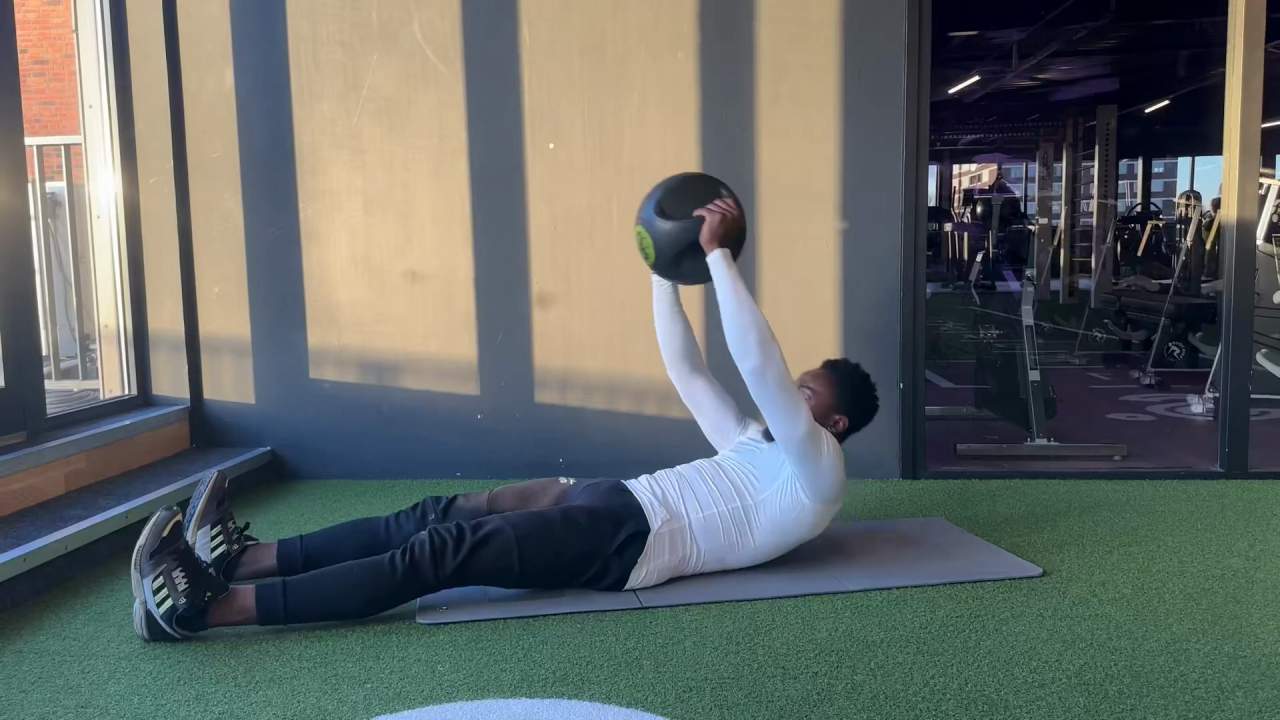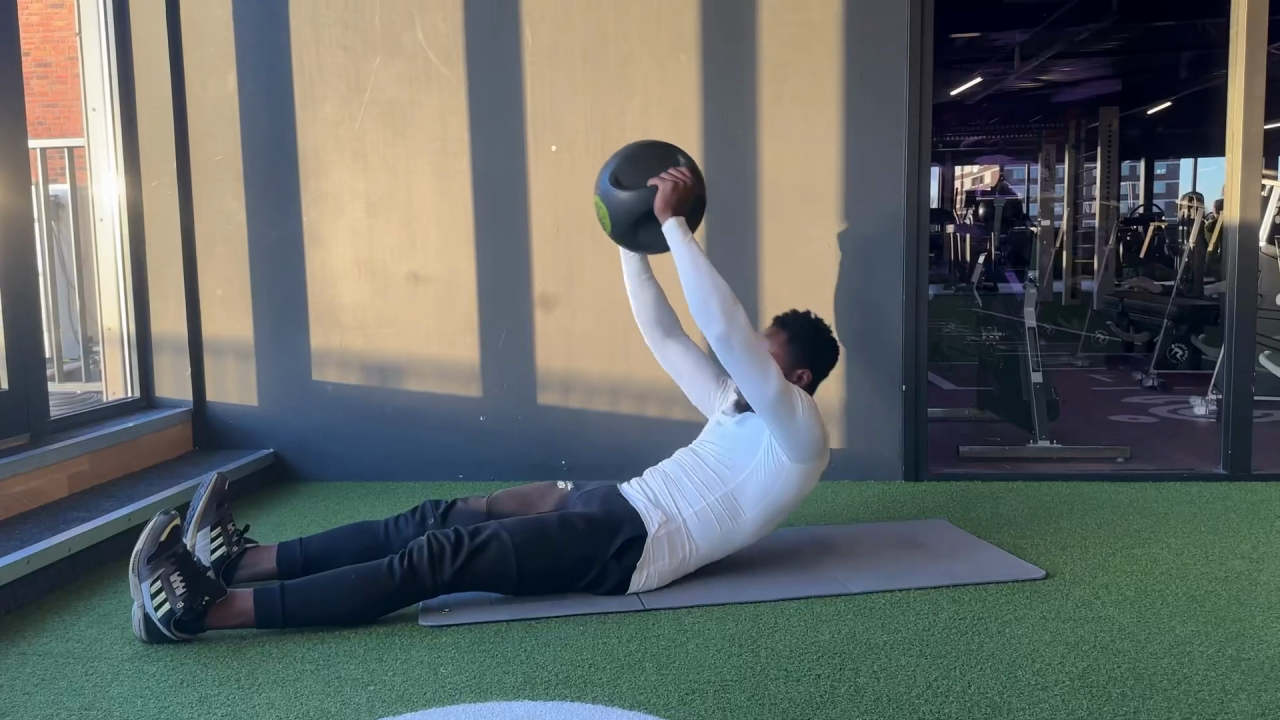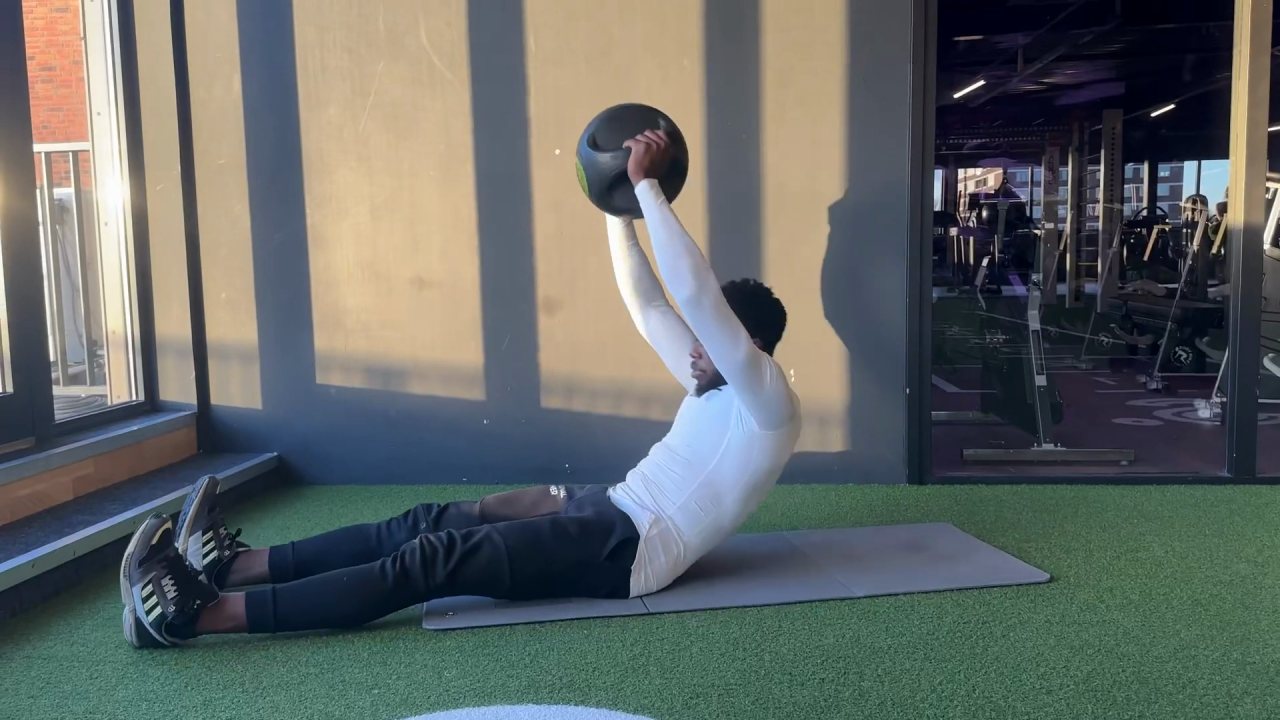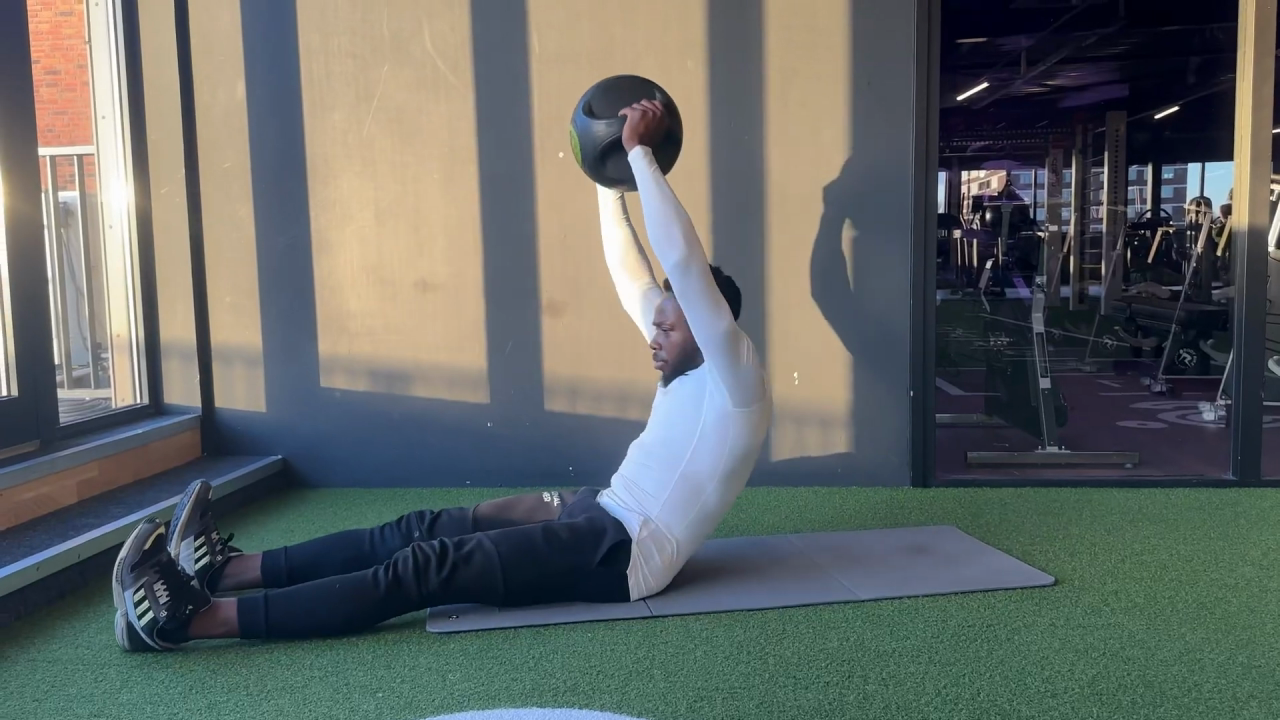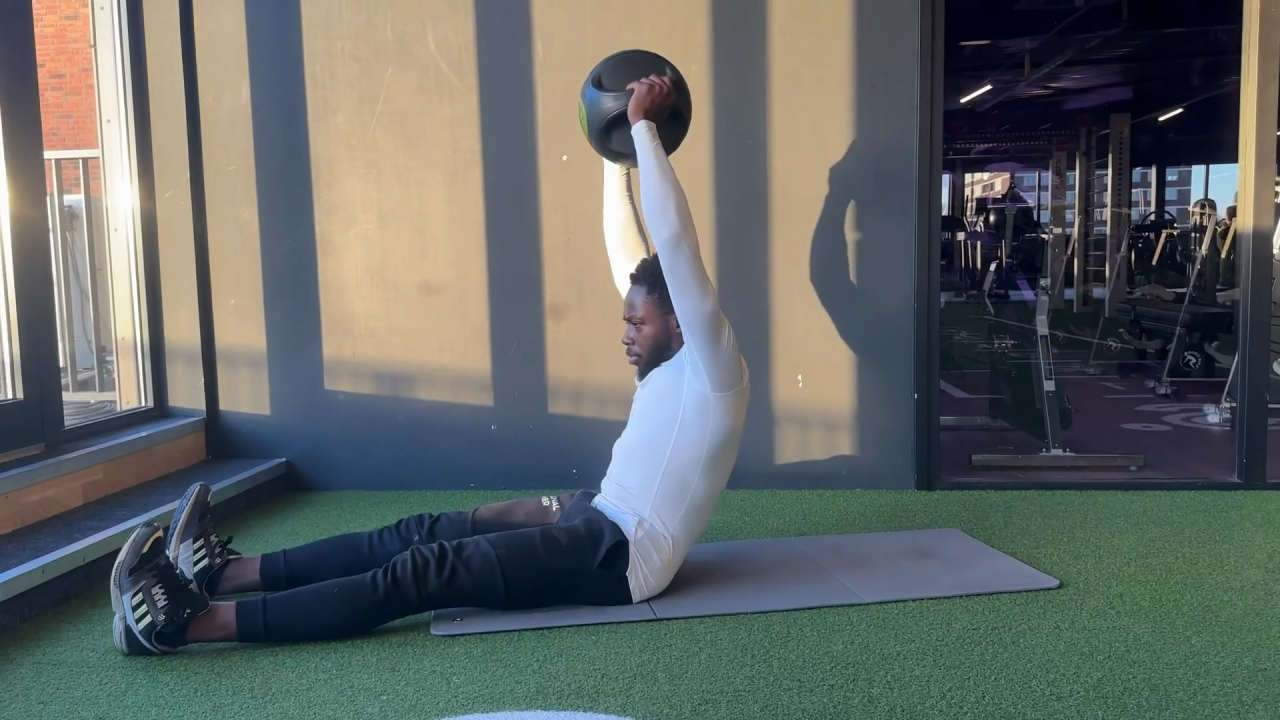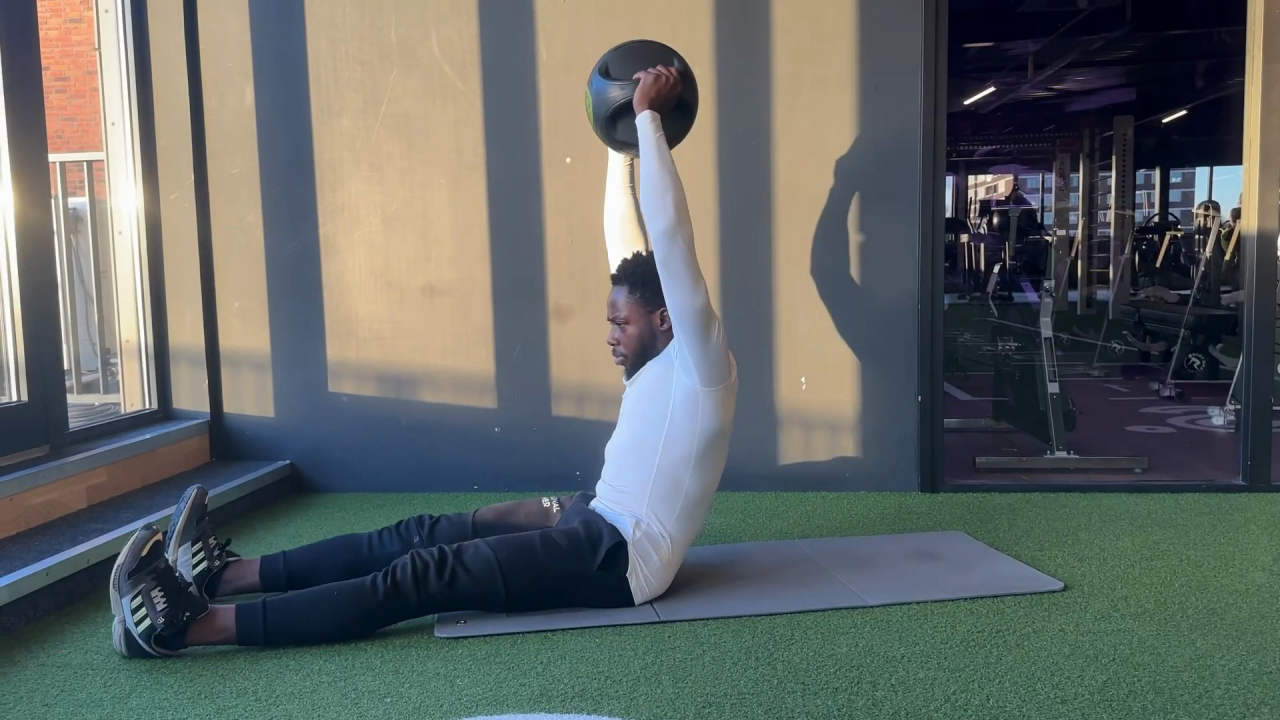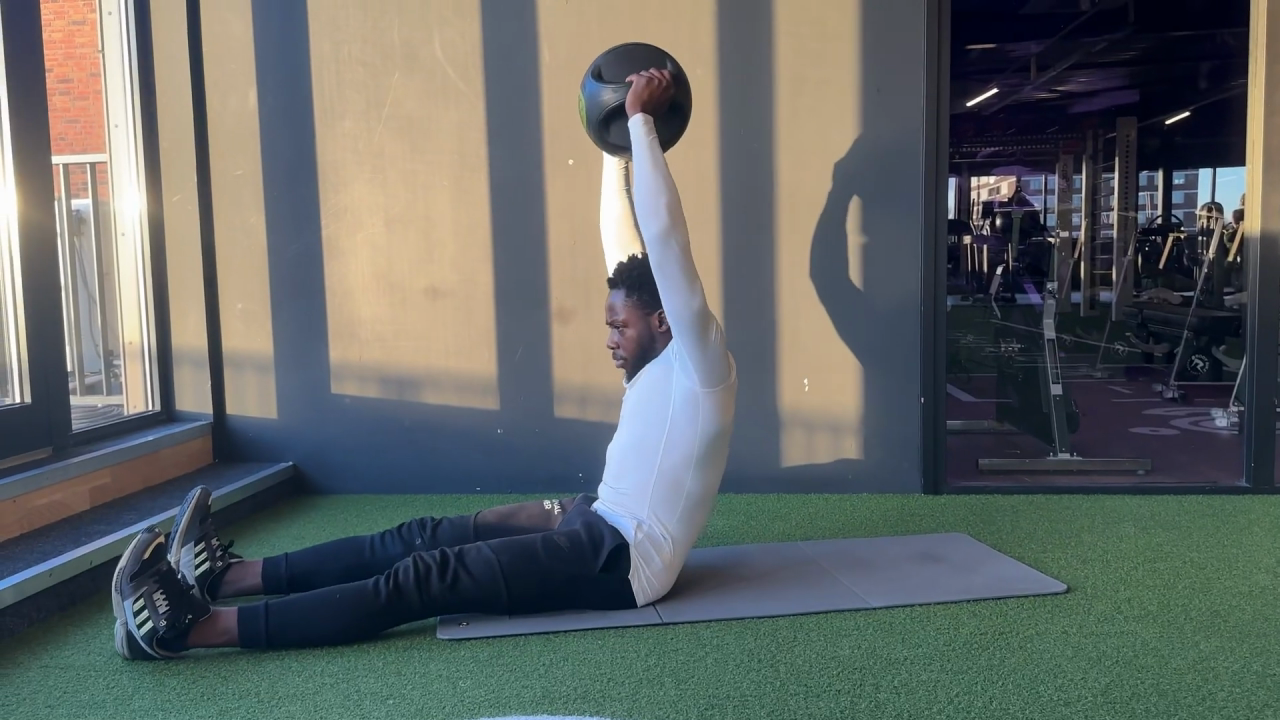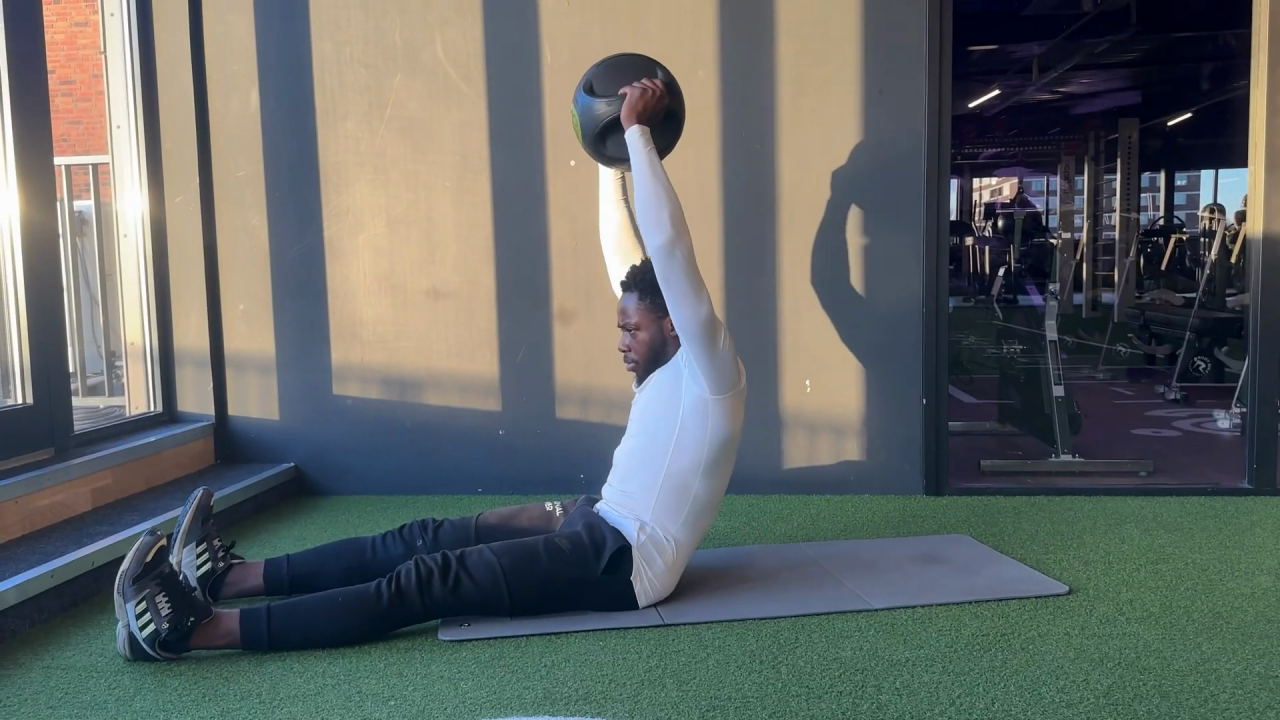
dt=0.2s
person 1, frame 1
left shoulder: (818, 478)
right shoulder: (758, 447)
left elbow: (761, 372)
right elbow: (686, 371)
left wrist: (719, 255)
right wrist: (669, 268)
left hip: (625, 538)
right hip: (616, 501)
left knee: (443, 551)
right knee: (433, 518)
left ankle: (214, 605)
right ankle: (243, 554)
person 1, frame 2
left shoulder: (799, 434)
right shoulder: (739, 410)
left elbow: (726, 336)
right elbow: (665, 337)
left wrist: (673, 223)
left hip: (627, 543)
right hip: (611, 503)
left knee: (444, 556)
right knee: (437, 521)
left ankle: (209, 607)
right ankle: (243, 558)
person 1, frame 3
left shoulder: (769, 401)
right shoulder: (712, 383)
left elbow: (696, 295)
right elbow: (649, 305)
left wrist: (648, 185)
right wrist: (617, 204)
left hip: (624, 549)
right hip: (603, 506)
left knee: (437, 559)
right knee: (429, 524)
left ankle: (203, 611)
right ankle: (236, 562)
person 1, frame 4
left shoulder: (738, 381)
right shoulder: (688, 368)
left elbow: (684, 263)
right elbow: (633, 277)
left wrist: (640, 152)
right wrist: (609, 182)
left hip: (618, 554)
right hip: (596, 512)
left knee: (429, 567)
right knee: (423, 530)
left ankle: (195, 617)
right ankle: (228, 567)
person 1, frame 5
left shoulder: (714, 368)
right shoulder: (672, 360)
left elbow: (676, 244)
right elbow: (631, 254)
left wrist: (644, 126)
right wrist: (616, 161)
left hip: (619, 557)
right hip: (593, 516)
left knee: (427, 571)
right knee: (422, 533)
right ankle: (227, 570)
person 1, frame 6
left shoulder: (701, 362)
right shoulder: (664, 360)
left elbow: (670, 234)
right elbow: (629, 245)
left wrist: (648, 116)
right wrist: (620, 148)
left hip: (619, 558)
right hip: (593, 519)
left knee: (424, 575)
right knee: (421, 536)
right ankle: (226, 573)
person 1, frame 7
left shoulder: (700, 362)
right shoulder: (663, 361)
left elbow: (666, 240)
right elbow: (626, 249)
left wrist: (641, 120)
right wrist: (615, 151)
left hip: (624, 560)
right hip: (597, 522)
left knee: (427, 578)
right knee: (423, 539)
right ankle: (231, 574)
person 1, frame 8
left shoulder: (710, 367)
right shoulder: (671, 366)
left elbow: (669, 248)
right elbow: (627, 257)
left wrist: (637, 132)
right wrist: (612, 159)
left hip: (625, 563)
right hip: (600, 523)
left knee: (430, 580)
right knee: (425, 540)
right ankle: (231, 576)
